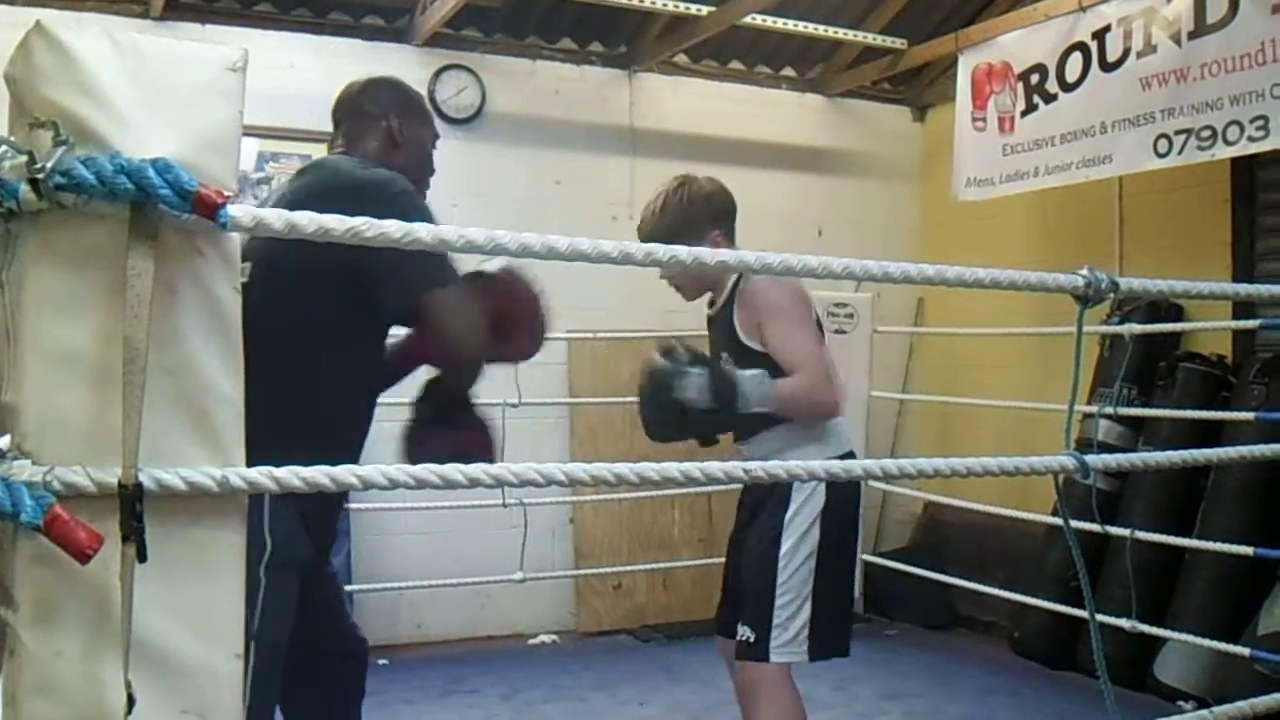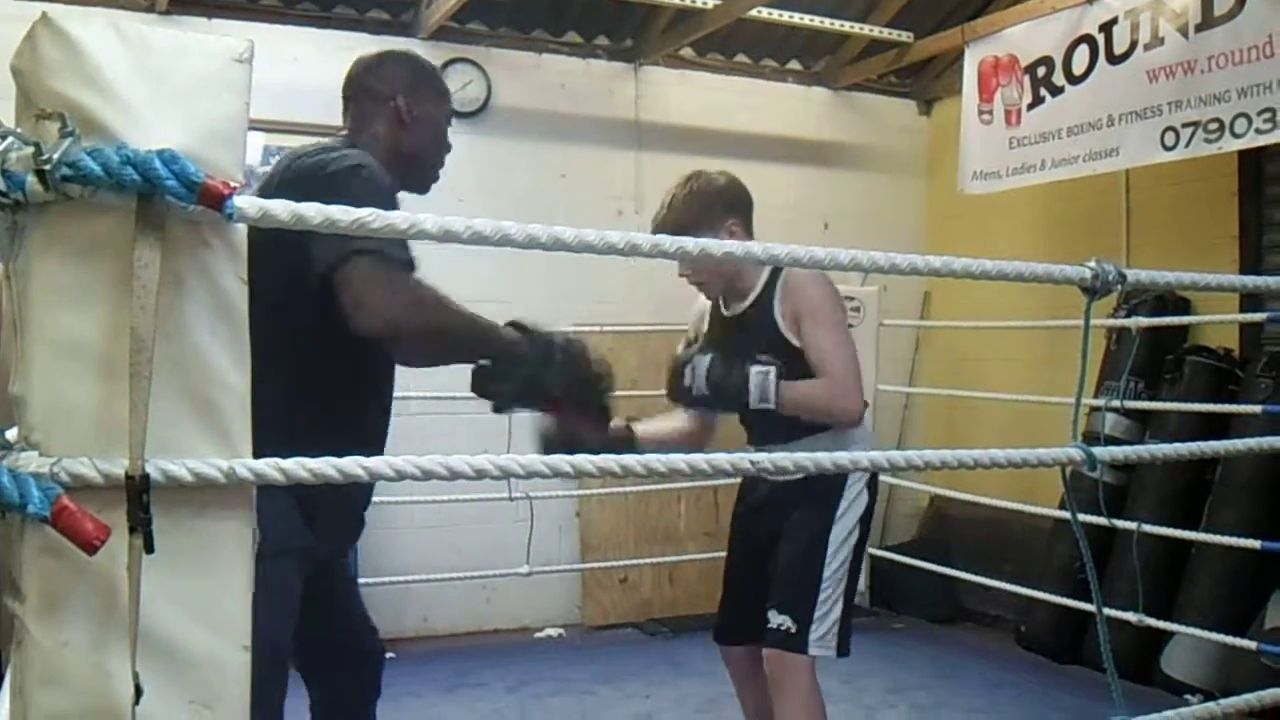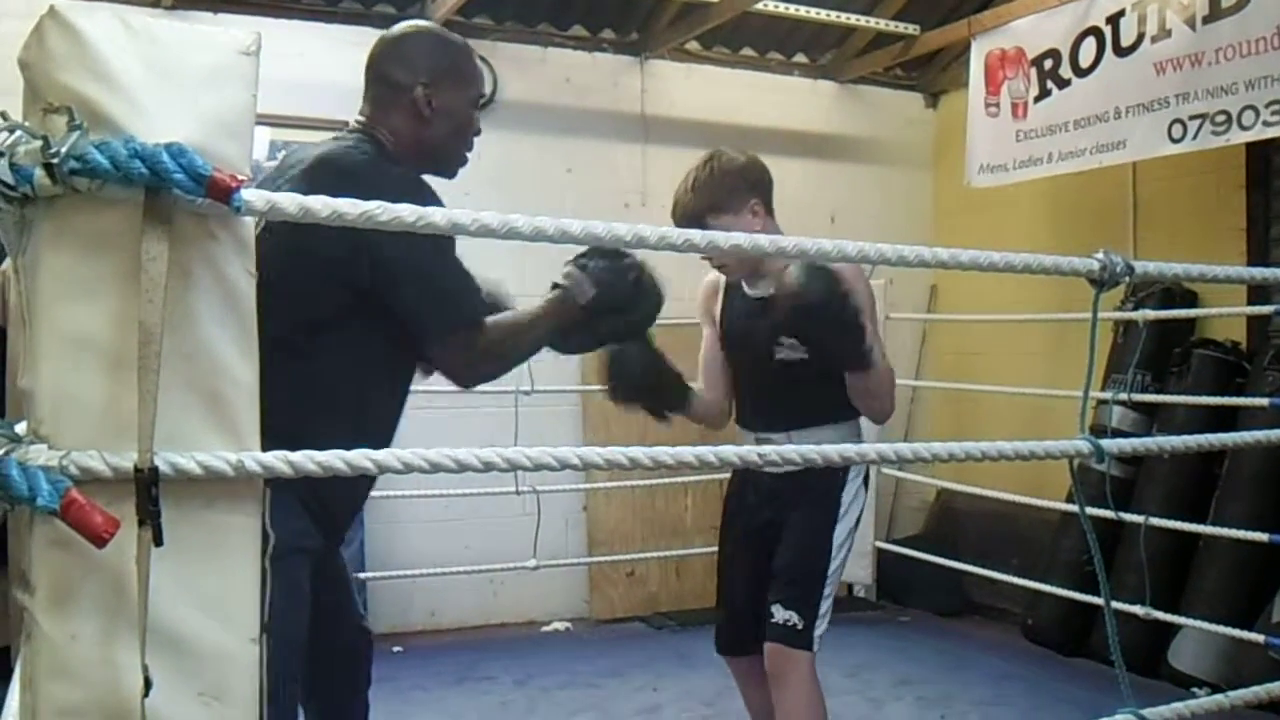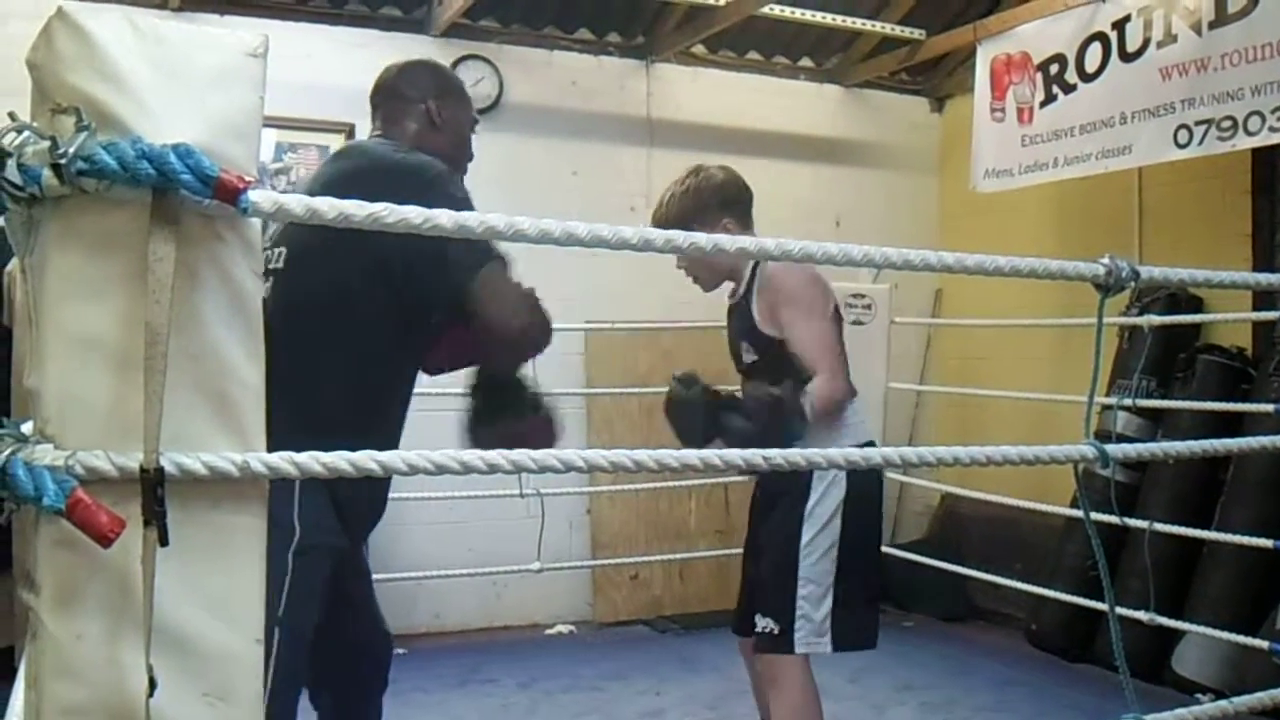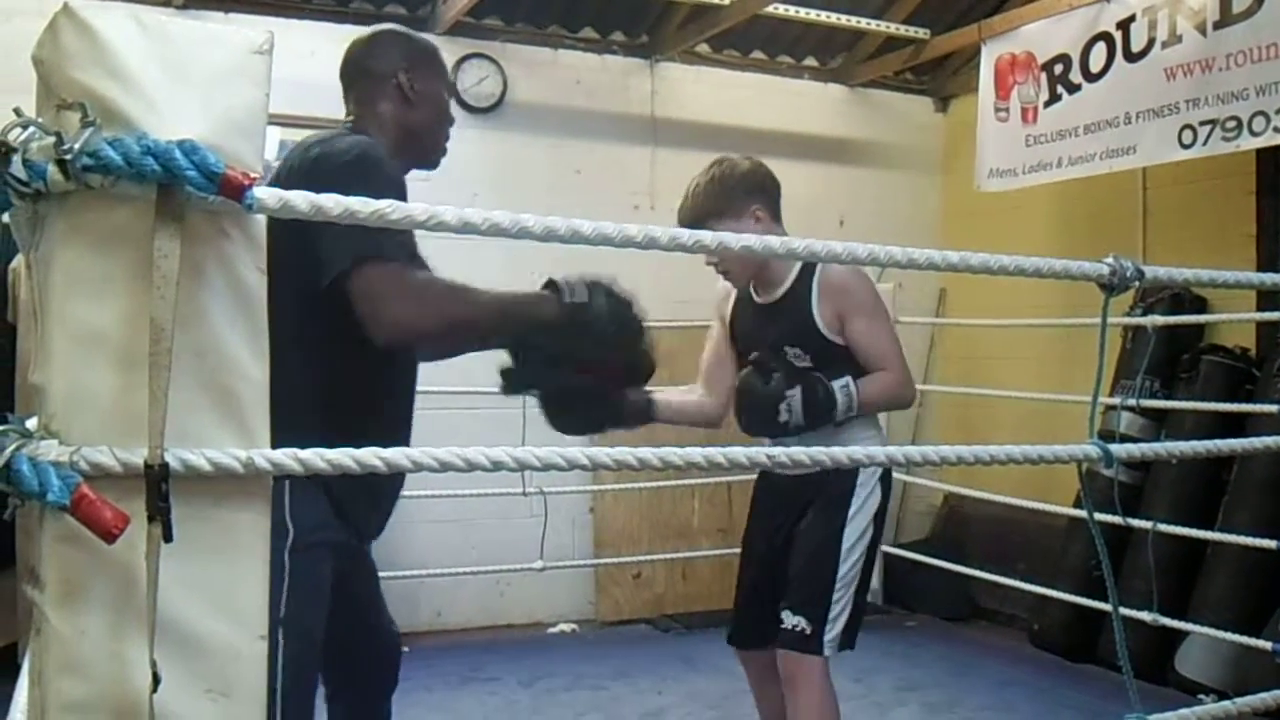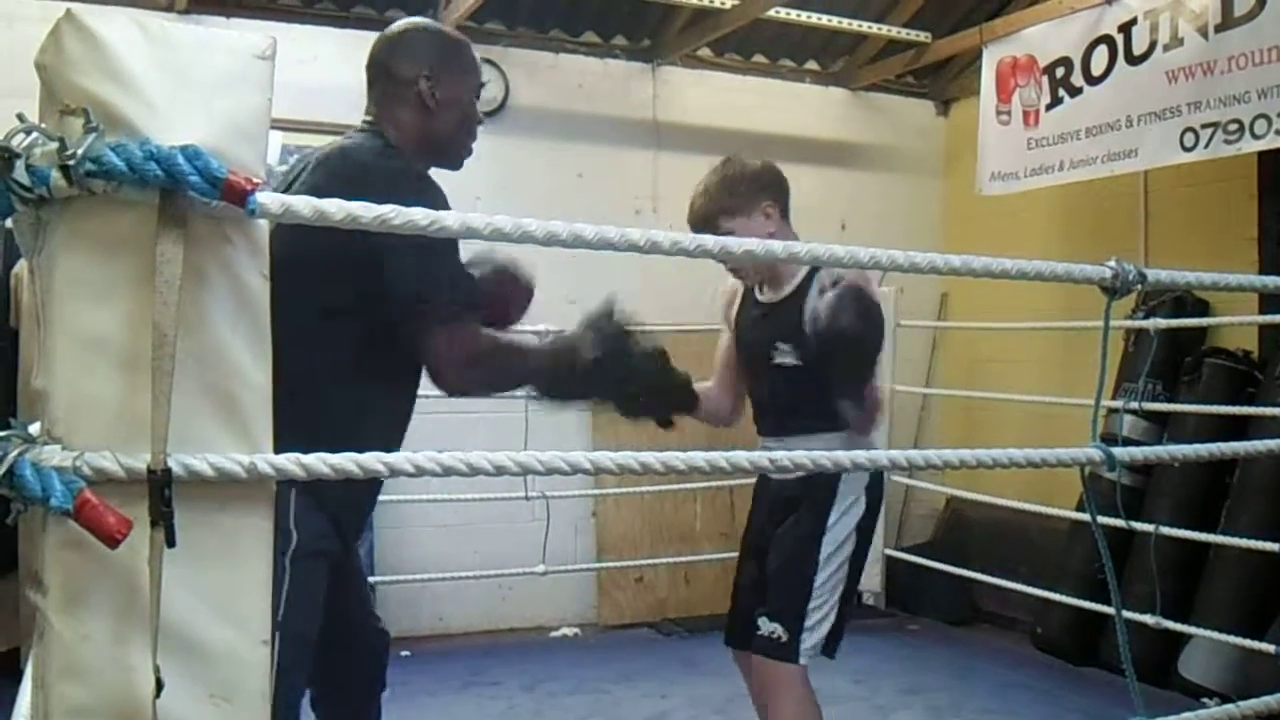
dt=0.4s
person 1, frame 1
left shoulder: (309, 197)
right shoulder: (370, 194)
right elbow: (463, 335)
left hip: (272, 490)
right hip: (254, 491)
left knee: (331, 666)
person 1, frame 2
left shoulder: (338, 182)
right shoulder: (345, 179)
left elbow: (396, 333)
right elbow: (383, 307)
left wrist: (490, 353)
right wrist: (513, 349)
left hip: (299, 492)
right hip: (256, 487)
left knee: (350, 666)
person 1, frame 3
left shoulder: (312, 172)
right shoulder: (386, 192)
right elbow: (472, 353)
right wrist: (574, 301)
left hip: (289, 479)
right hip: (257, 487)
left knee: (340, 664)
person 1, frame 4
left shoulder: (345, 182)
right shoulder: (410, 179)
right elbow: (512, 321)
right wrist: (500, 377)
left hip: (303, 479)
right hip: (289, 480)
left knee: (355, 658)
person 1, frame 5
left shoulder: (343, 170)
right shoulder: (353, 167)
left elbow: (403, 312)
right elbow: (397, 311)
left wrist: (521, 330)
right wrist: (551, 310)
left hip: (324, 484)
right hip: (293, 482)
left knee: (365, 661)
person 1, frame 6
left shoulder: (325, 172)
right shoulder: (395, 187)
right elbow: (460, 360)
left wrist: (472, 302)
right wrist: (580, 354)
left hip: (310, 482)
right hip: (287, 487)
left knee: (358, 658)
person 2, frame 1
left shoulder: (765, 290)
right shoulder: (727, 302)
left elbow: (821, 394)
left wrist: (728, 391)
right wrist: (706, 414)
left hip: (808, 480)
right hip: (779, 481)
left knee: (761, 660)
right knee: (738, 645)
person 2, frame 2
left shoulder: (801, 290)
right shoulder: (710, 314)
left elbow: (848, 405)
right elbow: (698, 426)
left wrist: (743, 382)
right wrist: (618, 440)
left hip: (830, 481)
right hip: (769, 485)
left knee: (784, 656)
right knee: (739, 644)
person 2, frame 3
left shoulder: (834, 279)
right shoulder: (718, 288)
left elbow: (880, 407)
right elbow: (717, 406)
left wrist: (850, 347)
right wrist: (661, 387)
left hip: (825, 477)
right hip: (755, 478)
left knee: (786, 651)
right knee: (739, 648)
person 2, frame 4
left shoulder: (782, 279)
right shoulder: (749, 290)
left elbow: (832, 387)
left wrist: (779, 421)
right wrist: (719, 413)
left hip: (829, 474)
right hip: (792, 474)
left knee: (784, 652)
right knee: (756, 639)
person 2, frame 5
left shoulder: (836, 281)
right shoulder: (735, 299)
left elbow: (899, 386)
right elbow: (712, 401)
left wrist: (826, 398)
right wrist: (626, 405)
left hip: (847, 477)
right hip: (783, 478)
left knee: (800, 652)
right knee: (756, 648)
person 2, frame 6
left shoulder: (840, 288)
right shoulder: (740, 294)
left elbow: (858, 421)
right elbow: (726, 404)
left wrist: (847, 380)
left hip: (837, 482)
right hip: (781, 482)
left knee: (781, 657)
right knee: (752, 648)
